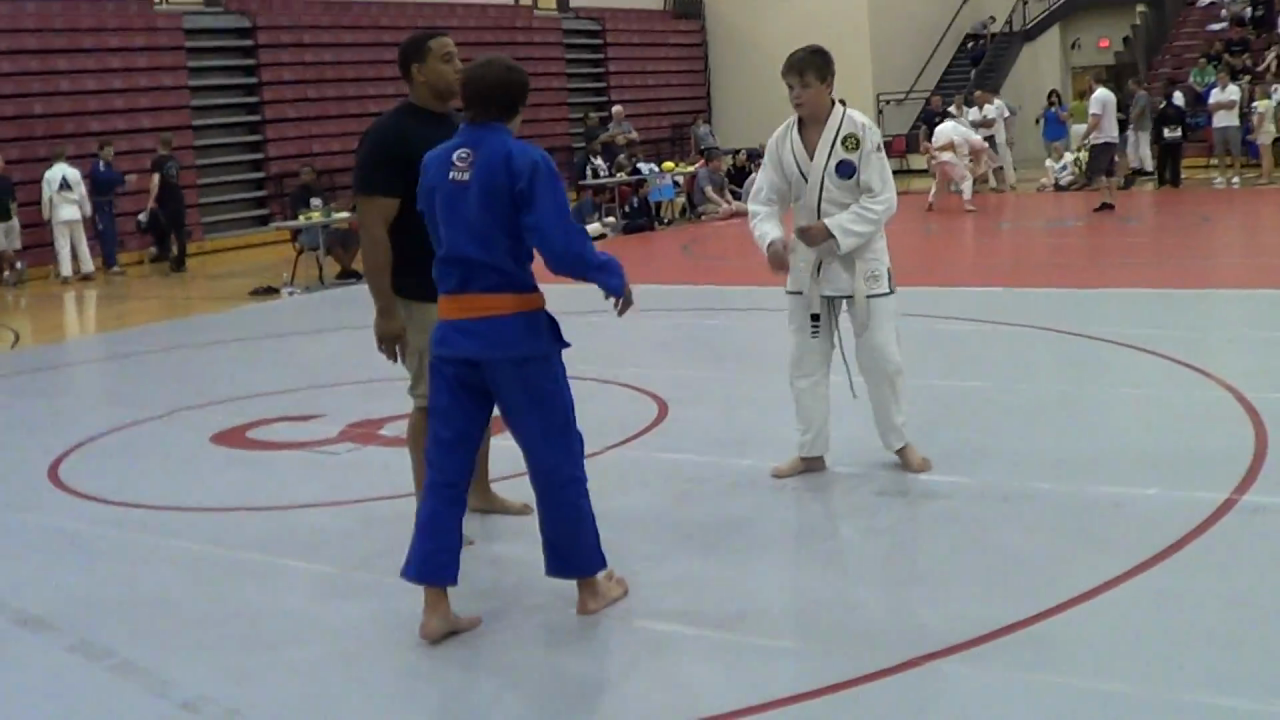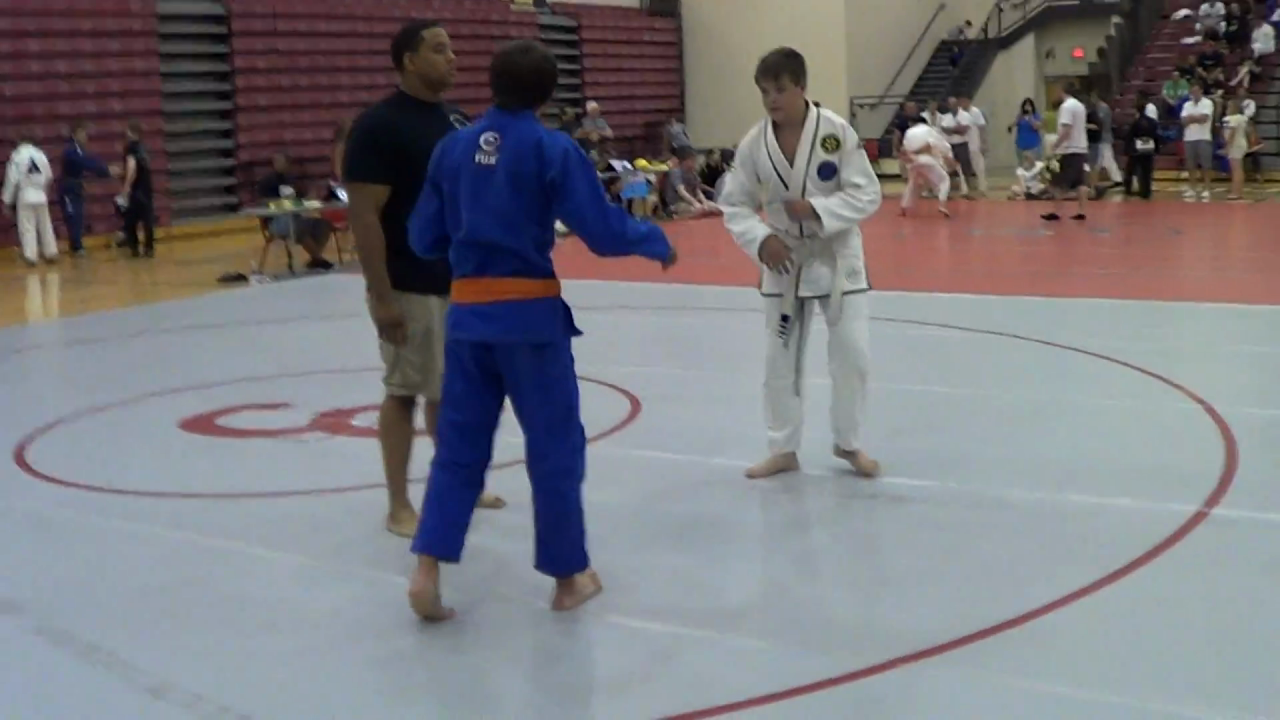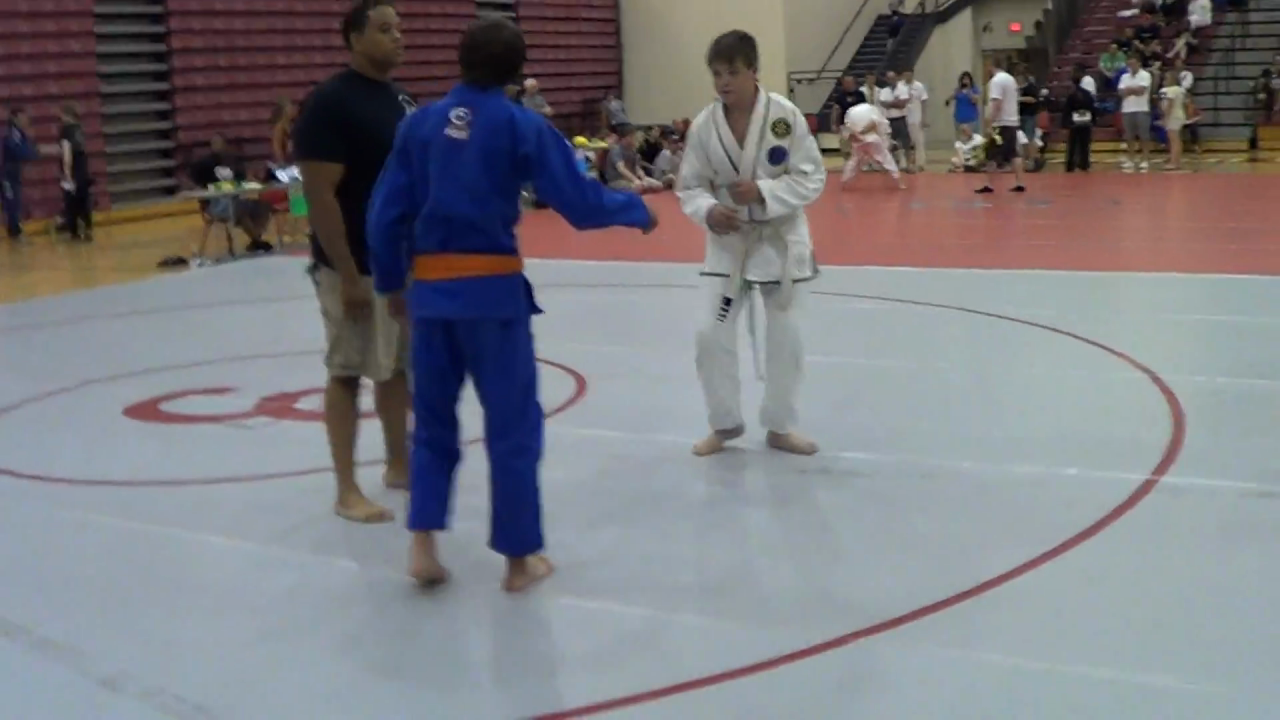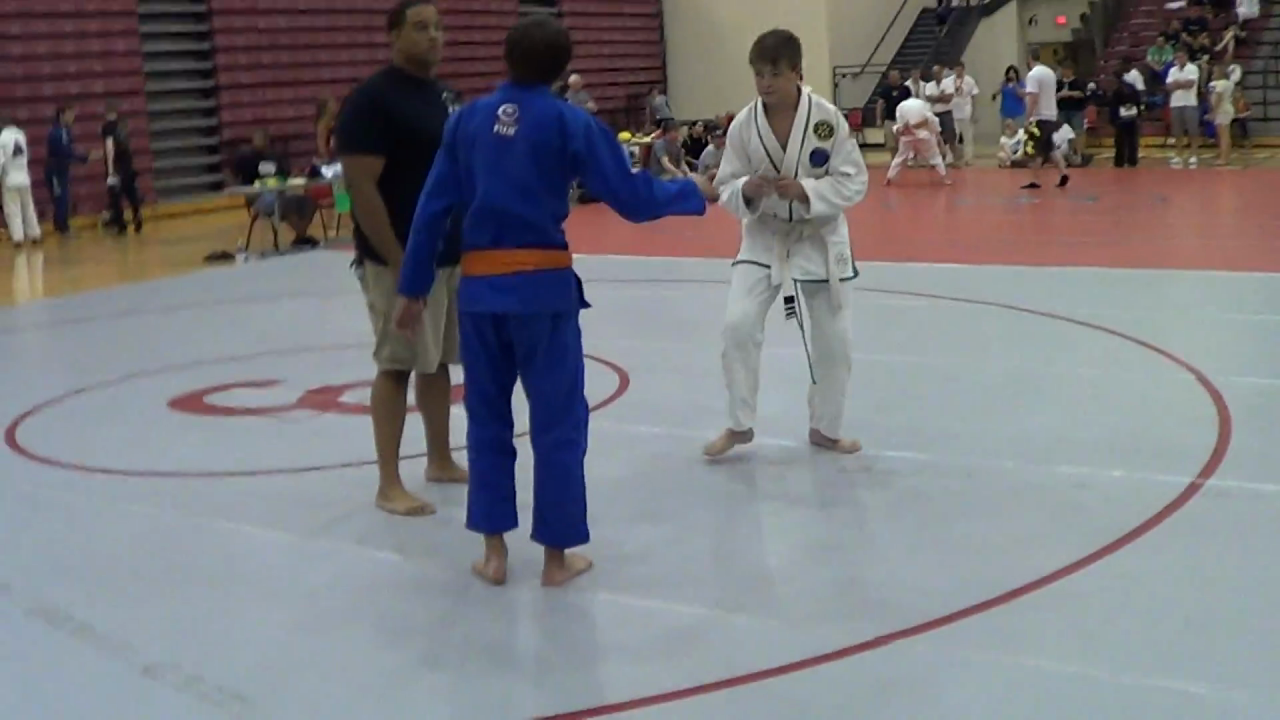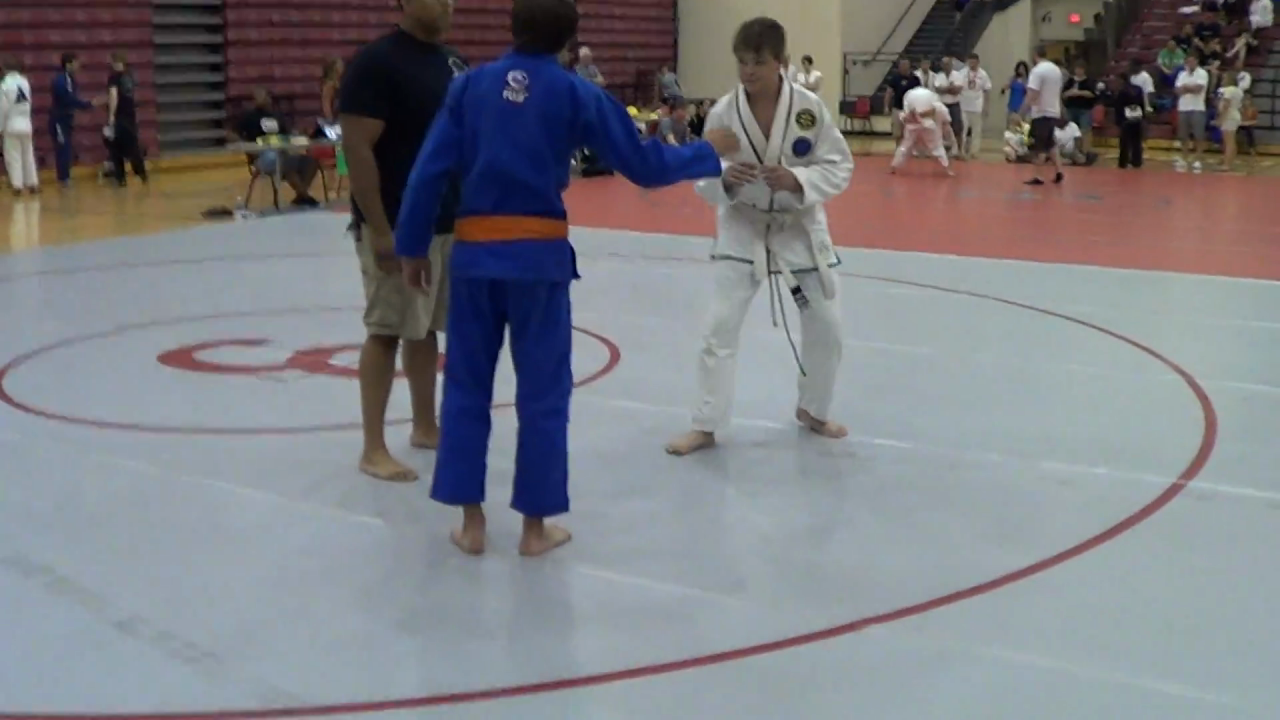
dt=0.2s
person 1, frame 1
left shoulder: (434, 163)
right shoulder: (525, 160)
right elbow: (563, 250)
right wrist: (614, 276)
left hip: (454, 331)
right hip: (516, 329)
left knee: (446, 466)
right knee: (557, 457)
left ankle: (435, 606)
right ankle: (591, 582)
person 1, frame 2
left shoulder: (453, 147)
right shoulder: (554, 149)
left elbow: (424, 237)
right elbow: (603, 232)
right wrist: (655, 240)
left hip: (468, 315)
right hip: (531, 315)
left knee: (459, 446)
right knee: (555, 447)
left ankle: (427, 573)
right ankle: (568, 579)
person 1, frame 3
left shoulder: (419, 123)
right shoulder: (523, 126)
left elbow: (386, 213)
right elbow: (581, 205)
left wrist: (390, 283)
right wrist: (637, 208)
left hip: (429, 290)
right hip: (494, 291)
left knee: (432, 421)
right knee: (513, 427)
left ankle: (423, 545)
right ankle: (520, 560)
person 1, frame 4
left shoulder: (467, 119)
right shoulder: (571, 122)
left elbow: (431, 210)
right elbow: (632, 198)
left wrist: (412, 288)
right wrist: (693, 192)
left hip: (480, 286)
right hip: (543, 287)
left knee: (487, 418)
right knee: (557, 421)
left ankle: (493, 551)
right ankle: (559, 556)
person 1, frame 5
left shoulder: (470, 84)
right shoulder: (577, 93)
left elbow: (428, 170)
right elbow: (644, 166)
left wrist: (413, 245)
right wrist: (709, 153)
left hip: (474, 252)
right hip: (539, 255)
left knee: (467, 386)
right knee: (543, 391)
left ankle: (471, 519)
right ankle: (537, 526)
person 2, frame 1
left shoulder: (464, 128)
right shoulder: (389, 136)
right elbow: (373, 228)
right wrist: (385, 309)
right hip: (426, 295)
right knee: (433, 400)
left ankle: (477, 489)
person 2, frame 2
left shoulder: (453, 118)
right shoulder: (380, 125)
right elbow: (363, 215)
right wrist: (381, 296)
right hip: (413, 288)
right knee: (405, 392)
right ankle: (399, 506)
person 2, frame 3
left shoulder: (401, 98)
right shoulder: (330, 102)
right elbow: (319, 194)
right wrist: (347, 274)
right hip: (357, 267)
left knee: (396, 369)
right knee: (348, 373)
left ankle: (399, 467)
right ankle: (347, 491)
person 2, frame 4
left shoulder: (447, 96)
right shoulder: (373, 98)
right elbow: (360, 187)
right wrist: (397, 262)
left hip: (454, 254)
right hip: (401, 258)
left knee: (438, 362)
right knee: (396, 365)
left ankle: (440, 459)
right ankle: (389, 483)
person 2, frame 5
left shoulder: (453, 62)
right shoulder: (377, 61)
right elbow: (357, 148)
right wrist: (378, 228)
left hip: (448, 219)
right hip: (398, 224)
left knee: (427, 327)
right knee: (387, 330)
left ankle: (425, 425)
right ankle: (374, 447)
person 3, frame 1
left shoulder: (859, 129)
right shoulder: (782, 141)
left elbow: (881, 201)
right elbow: (763, 201)
left wrist: (832, 231)
right wrist: (773, 240)
left hip: (861, 257)
right hip: (807, 262)
left knee: (881, 356)
right knee: (806, 358)
left ankle: (899, 442)
right ankle: (811, 450)
person 3, frame 2
left shoulder: (836, 130)
right shoulder: (754, 143)
left elbow: (867, 193)
right elbow: (734, 205)
left wrist: (816, 210)
right wrist: (760, 241)
left hip: (836, 255)
right hip: (785, 258)
left knee: (851, 353)
right knee: (780, 357)
left ankle: (848, 444)
right ankle: (783, 449)
person 3, frame 3
left shoulder: (785, 115)
right shoulder: (704, 124)
left elbow: (811, 179)
right elbow: (690, 187)
left wrist: (761, 192)
right wrist: (708, 211)
left hip: (780, 239)
right hip: (728, 241)
left knee: (786, 339)
right knee: (710, 336)
left ankle: (779, 427)
right ankle: (726, 423)
person 3, frame 4
left shoulder: (826, 118)
right shoulder: (744, 124)
left elbow: (854, 181)
right elbow: (725, 185)
left wrist: (806, 192)
right wrist: (746, 191)
left hip: (820, 239)
right hip: (764, 238)
left knee: (834, 341)
right knee: (738, 327)
left ankle: (824, 428)
right ankle: (739, 424)
person 3, frame 5
left shoulder: (808, 106)
right shoulder: (724, 112)
left elbow: (839, 167)
right elbow: (703, 174)
left wrist: (797, 181)
right wrist: (724, 177)
left hip: (801, 227)
right hip: (742, 229)
left knee: (826, 325)
right knee: (721, 328)
left ankle: (812, 409)
right ankle: (705, 426)
